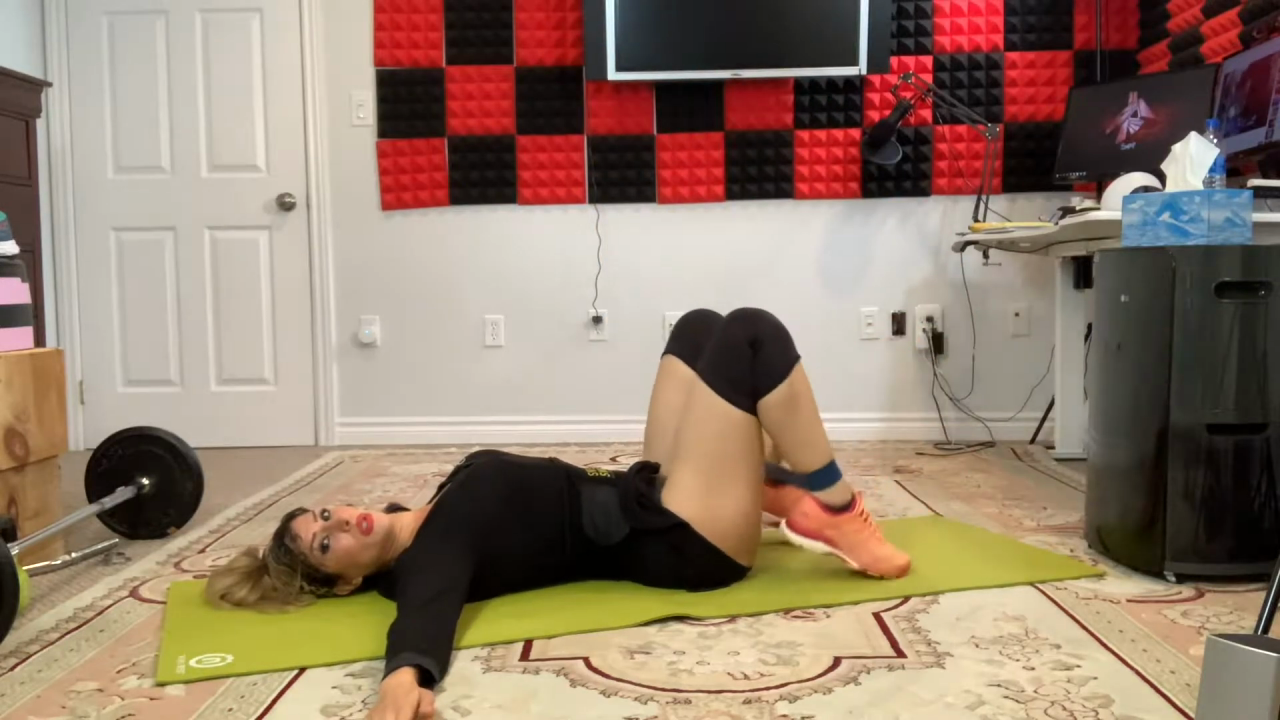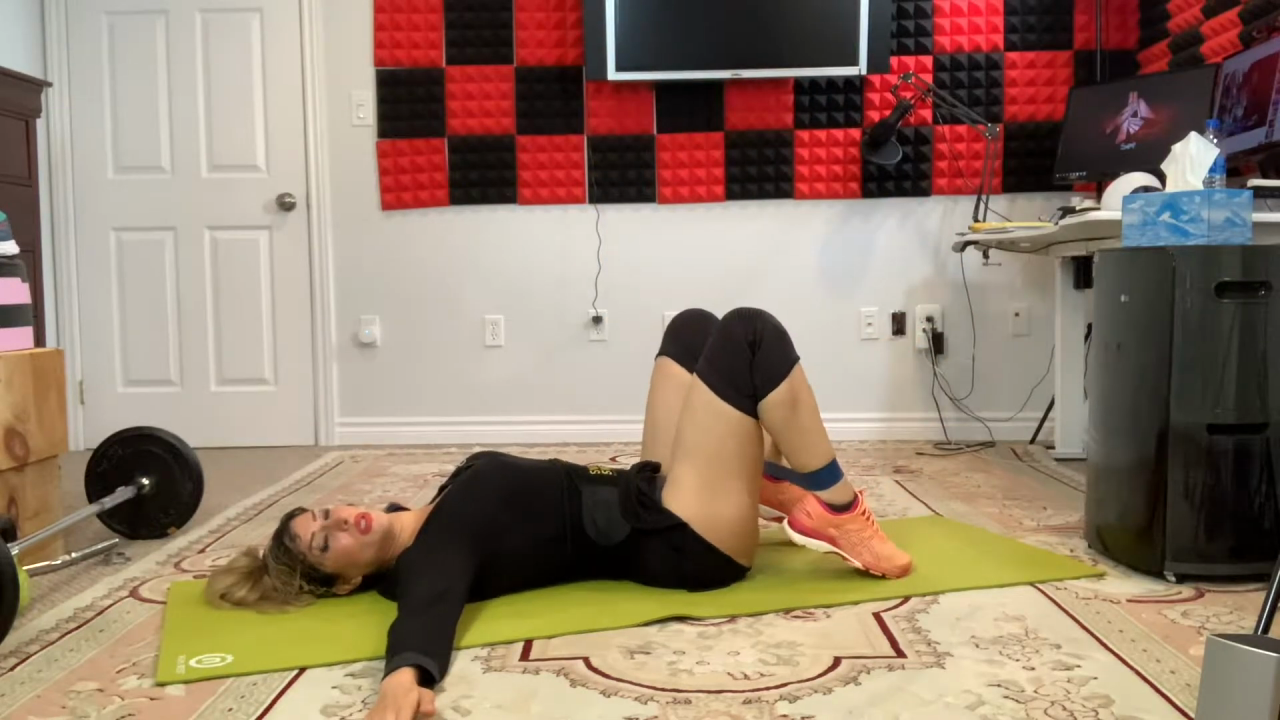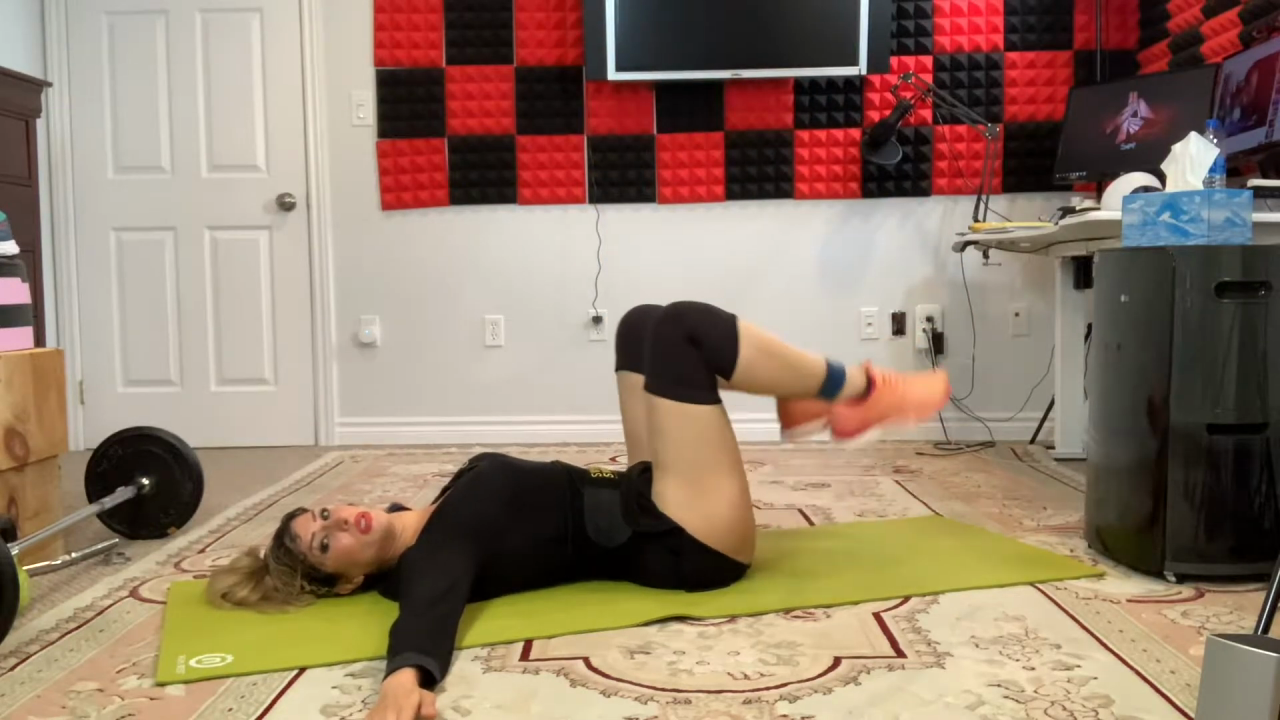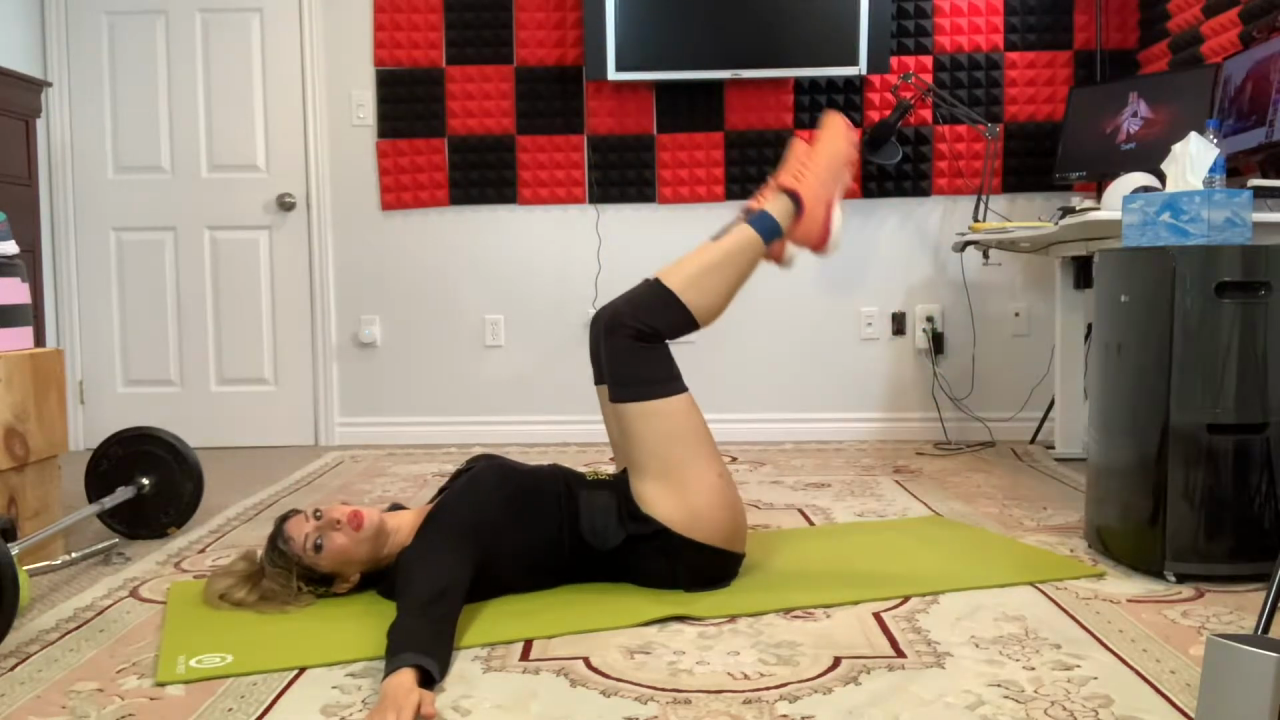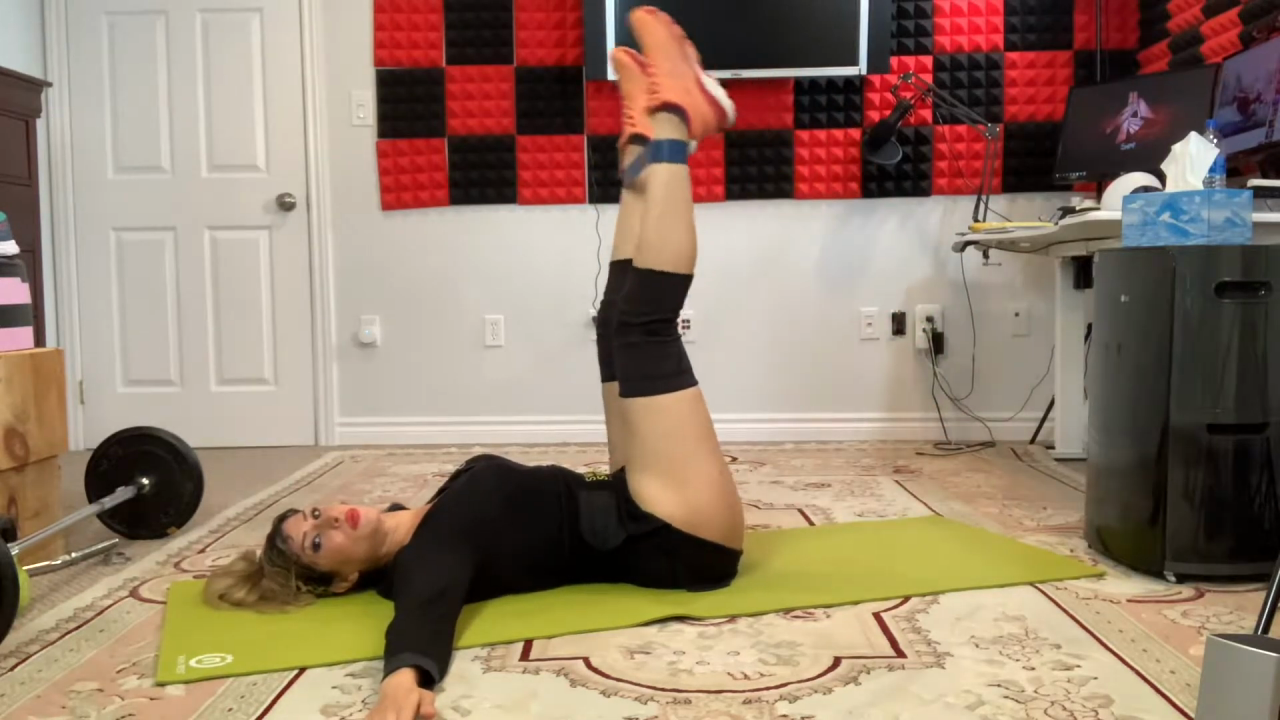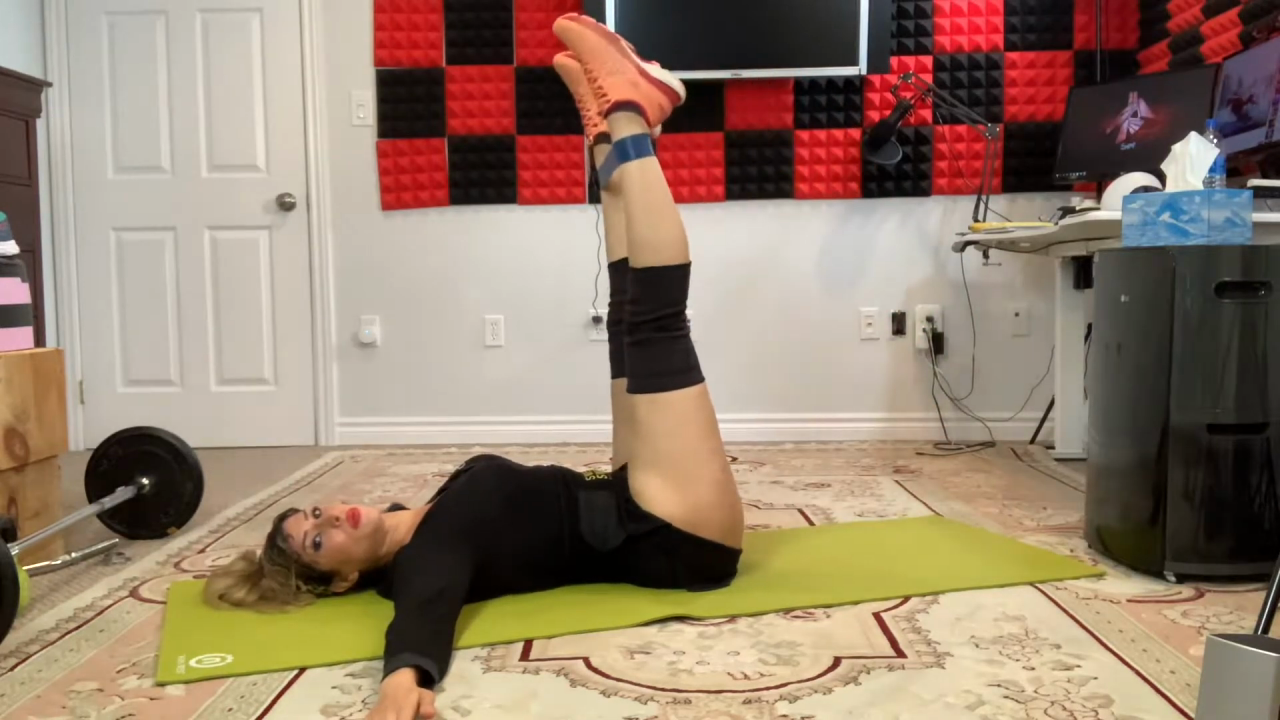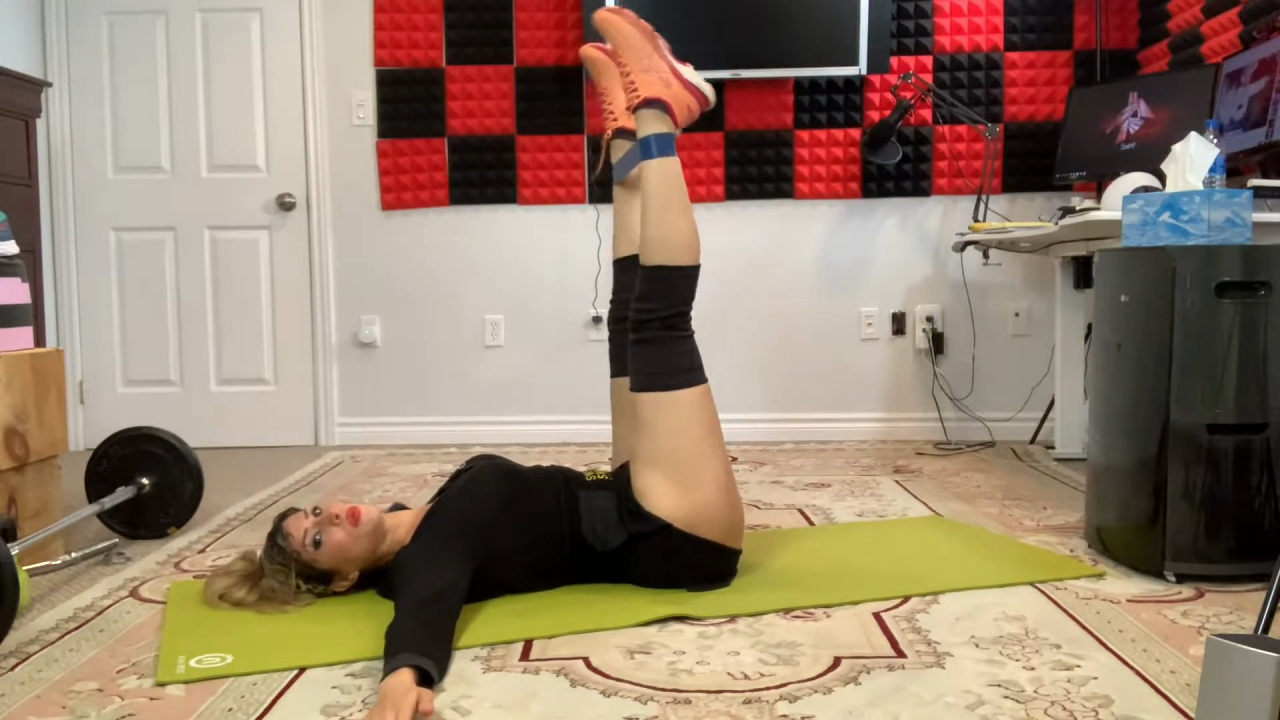
dt=0.3s
person 1, frame 1
left shoulder: (422, 518)
right shoulder: (419, 565)
right elbow: (426, 613)
left hip: (642, 498)
right hip: (684, 543)
left knee: (704, 329)
right knee: (752, 335)
left ankle: (782, 488)
right ankle: (836, 513)
person 1, frame 2
left shoulder: (424, 521)
right shoulder: (422, 564)
right elbow: (426, 615)
left hip: (642, 497)
right hip: (684, 544)
left knee: (695, 328)
right knee: (748, 334)
left ankle: (781, 485)
right ankle: (841, 513)
person 1, frame 3
left shoulder: (425, 521)
right shoulder: (424, 562)
right elbow: (427, 616)
left hip: (637, 509)
right hip: (685, 547)
left knee: (646, 324)
right knee: (680, 327)
left ankle: (819, 395)
right ankle: (857, 391)
person 1, frame 4
left shoulder: (426, 524)
right shoulder: (425, 565)
right elbow: (425, 614)
left hip: (634, 521)
right hip: (684, 545)
left knee: (624, 334)
right knee: (622, 330)
left ankle: (776, 218)
right ankle: (788, 207)
person 1, frame 5
left shoulder: (420, 522)
right shoulder: (419, 562)
right elbow: (425, 610)
left hip: (633, 515)
right hip: (680, 544)
right knee: (640, 322)
right ankle: (668, 125)
person 1, frame 6
left shoulder: (420, 526)
right shoulder: (418, 564)
right elbow: (425, 610)
left hip: (629, 510)
right hip: (679, 541)
right knee: (652, 319)
left ankle: (612, 133)
right ankle: (624, 121)
person 1, frame 7
left shoulder: (418, 525)
right shoulder: (419, 564)
right elbow: (426, 611)
left hip: (629, 513)
right hip: (678, 544)
right knee: (654, 318)
left ankle: (635, 130)
right ankle: (656, 115)
